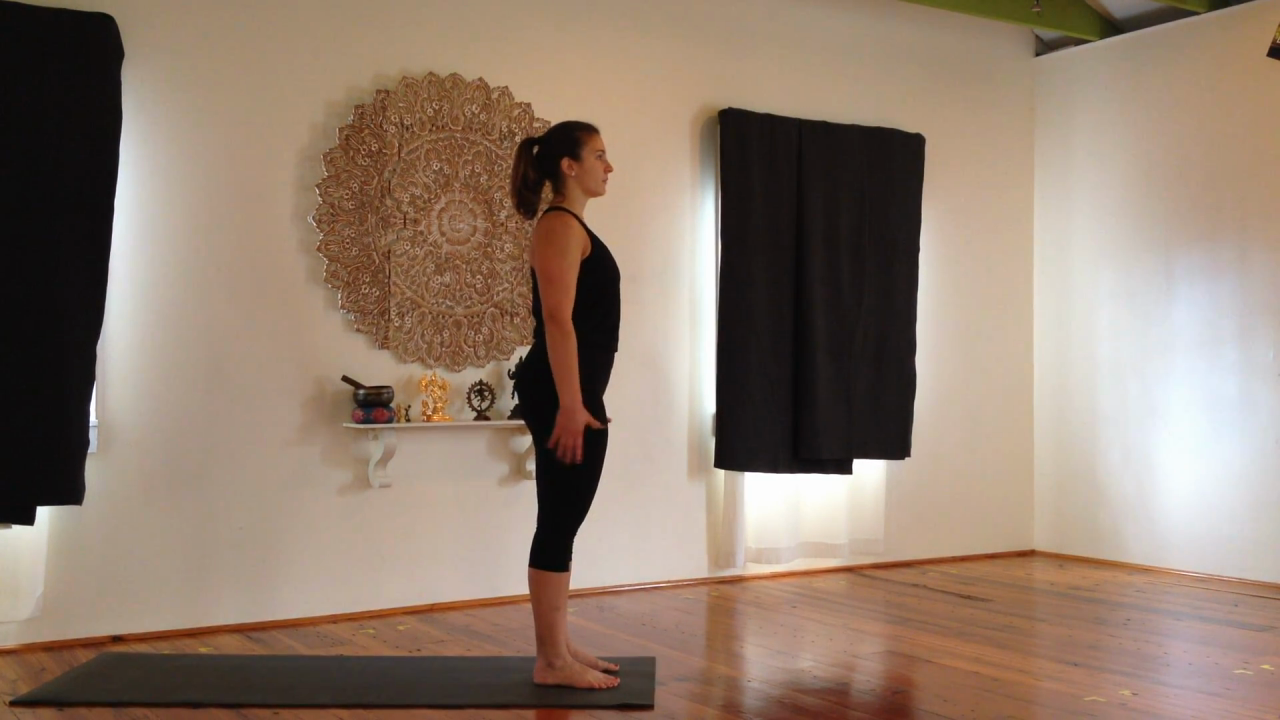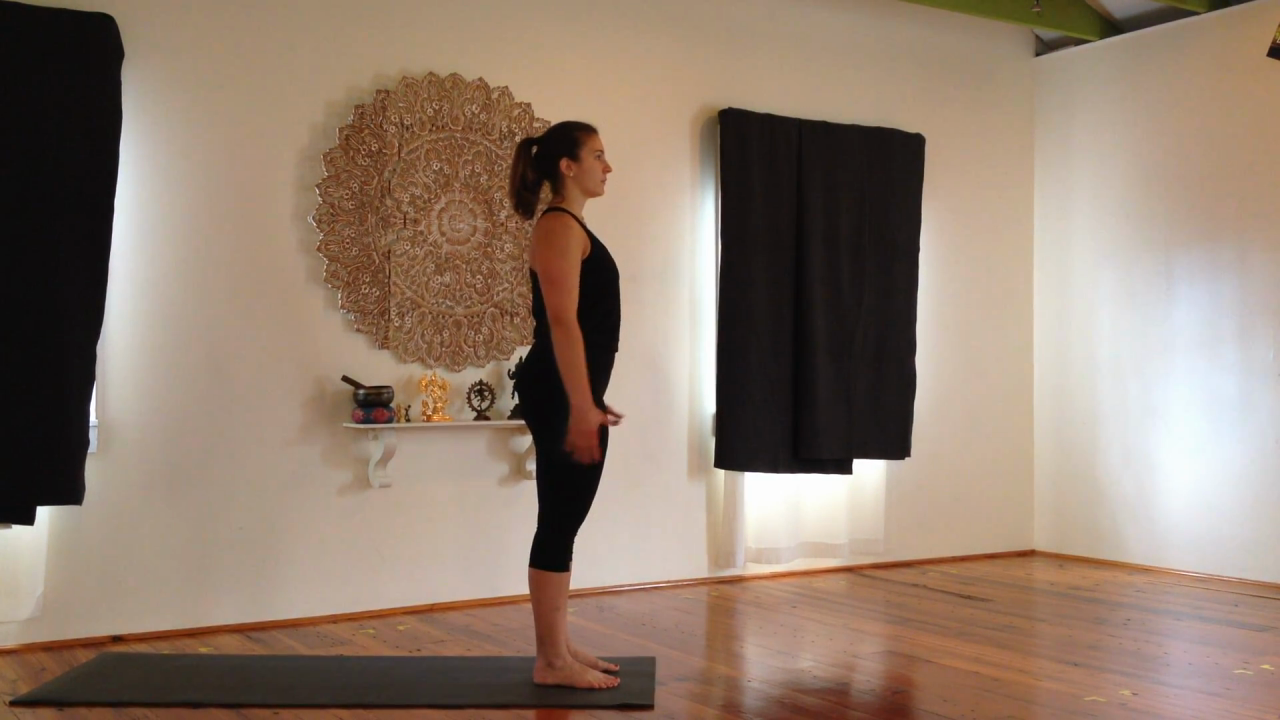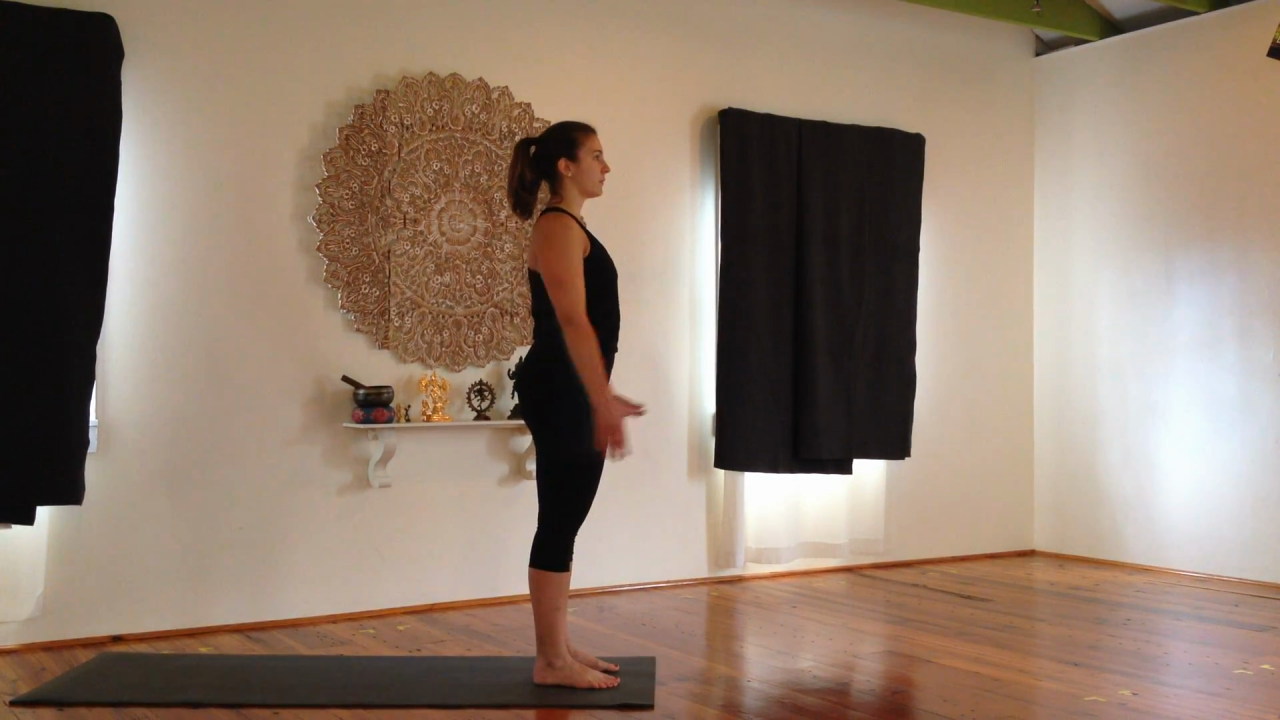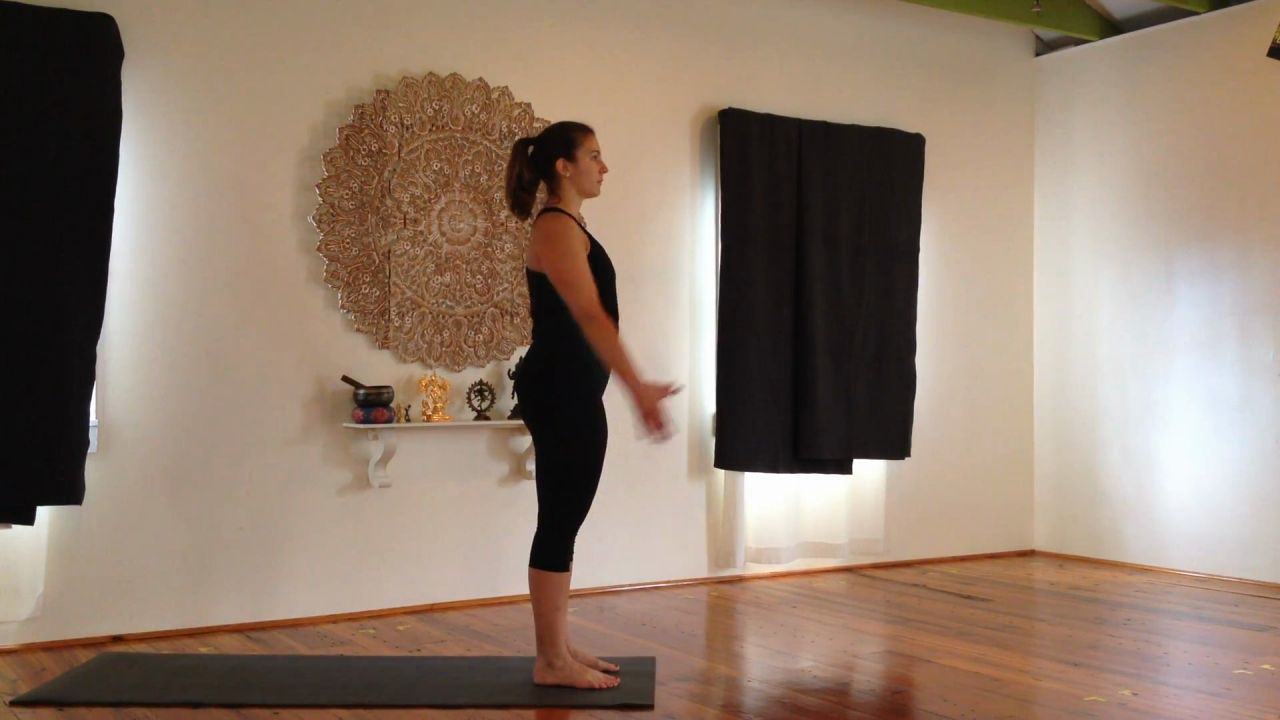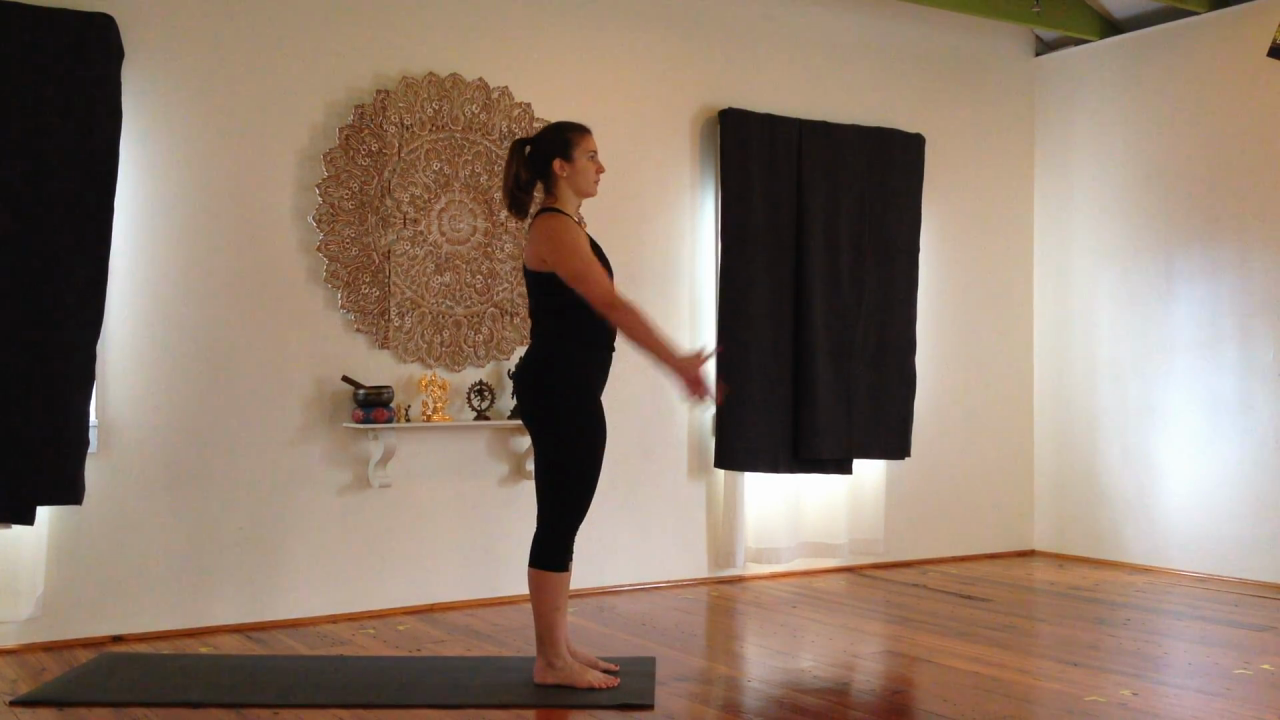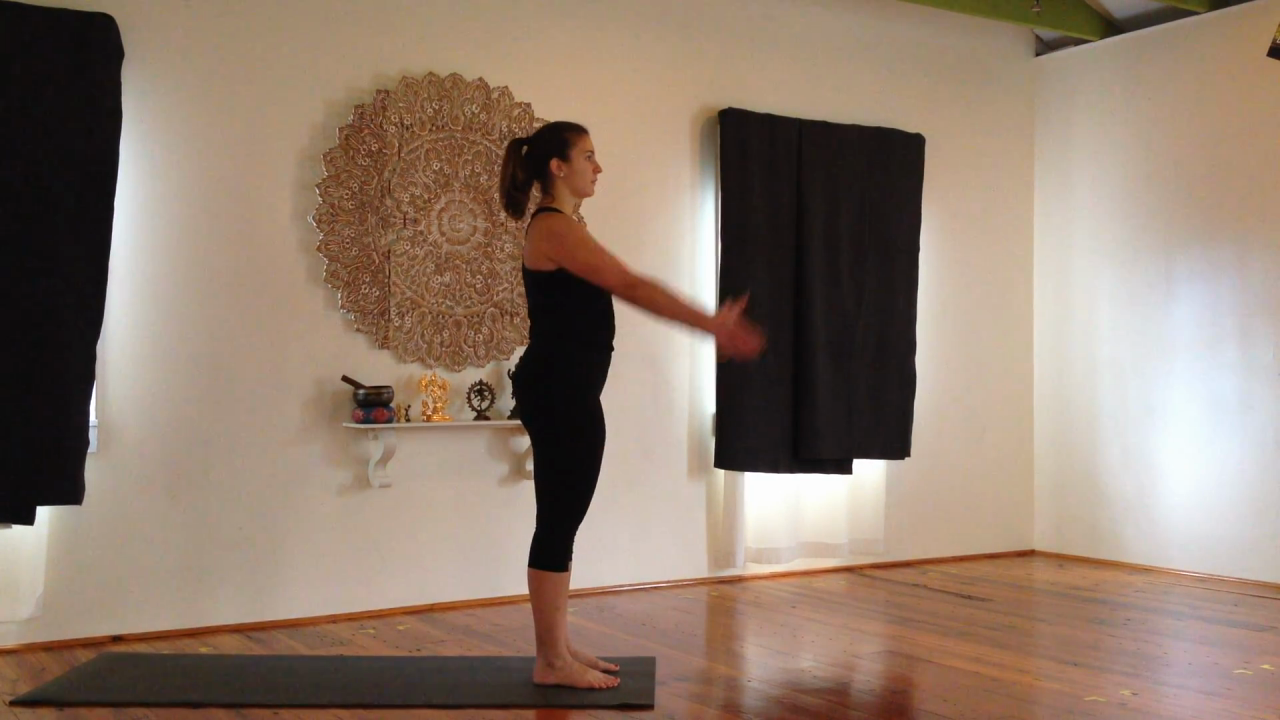
dt=0.1s
person 1, frame 1
left shoulder: (571, 225)
right shoulder: (560, 225)
right elbow: (558, 320)
right wrist: (571, 403)
left hip: (574, 390)
right hip: (563, 392)
left knee: (564, 522)
right knee: (559, 523)
left ankle: (559, 647)
right ankle: (551, 660)
person 1, frame 2
left shoulder: (570, 226)
right shoulder: (559, 227)
right elbow: (562, 320)
left wrist: (589, 400)
right wrist: (580, 405)
left hip: (571, 390)
right hip: (560, 392)
left knee: (564, 522)
right knee: (559, 523)
left ankle: (558, 647)
right ankle: (552, 661)
person 1, frame 3
left shoulder: (568, 226)
right shoulder: (558, 227)
right elbow: (573, 321)
left wrist: (603, 397)
right wrist: (601, 400)
left hip: (571, 390)
right hip: (561, 392)
left knee: (564, 522)
right knee: (559, 523)
left ankle: (558, 647)
right ankle: (551, 660)
person 1, frame 4
left shoulder: (566, 226)
right shoulder: (556, 227)
left elbow: (594, 316)
right elbow: (592, 318)
left wrist: (635, 384)
right wrist: (638, 388)
left hip: (569, 391)
right hip: (561, 391)
left knee: (564, 523)
right knee: (558, 524)
left ankle: (557, 647)
right ankle: (552, 660)
person 1, frame 5
left shoulder: (562, 225)
right shoulder: (554, 226)
left elbow: (600, 312)
right elbow: (612, 305)
left wrist: (670, 358)
right wrist: (673, 362)
left hip: (568, 390)
right hip: (559, 391)
left knee: (563, 522)
right knee: (558, 523)
left ankle: (558, 647)
right ankle: (551, 660)
person 1, frame 6
left shoulder: (560, 227)
right shoulder: (554, 227)
left elbow: (625, 287)
right elbow: (632, 287)
left wrist: (705, 320)
right wrist: (707, 325)
left hip: (566, 390)
right hip: (558, 391)
left knee: (562, 523)
right knee: (557, 524)
left ankle: (556, 647)
right ankle: (551, 660)
